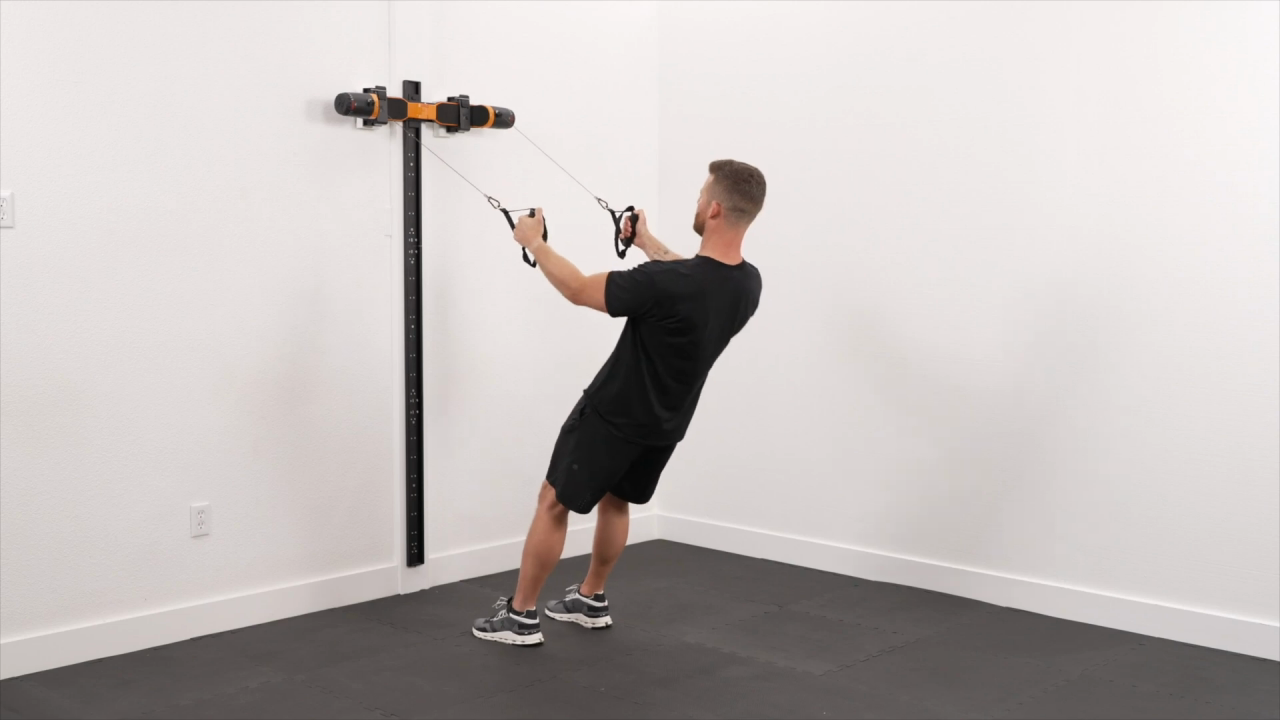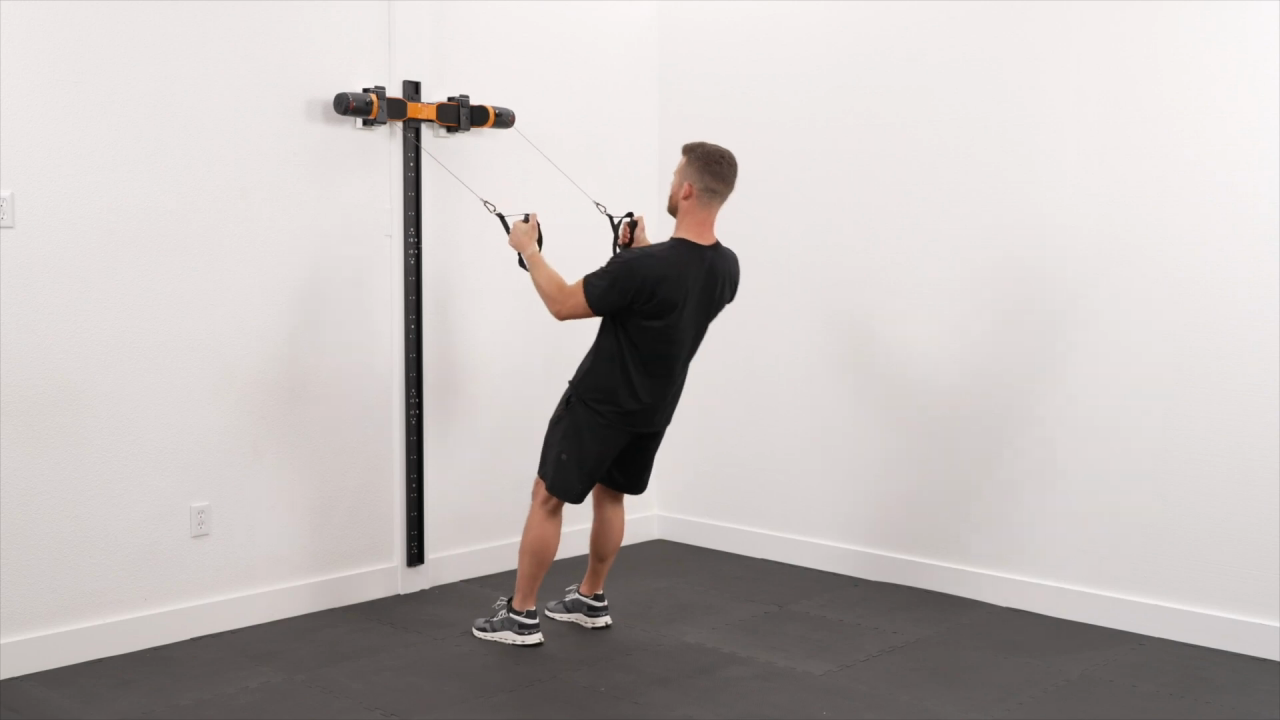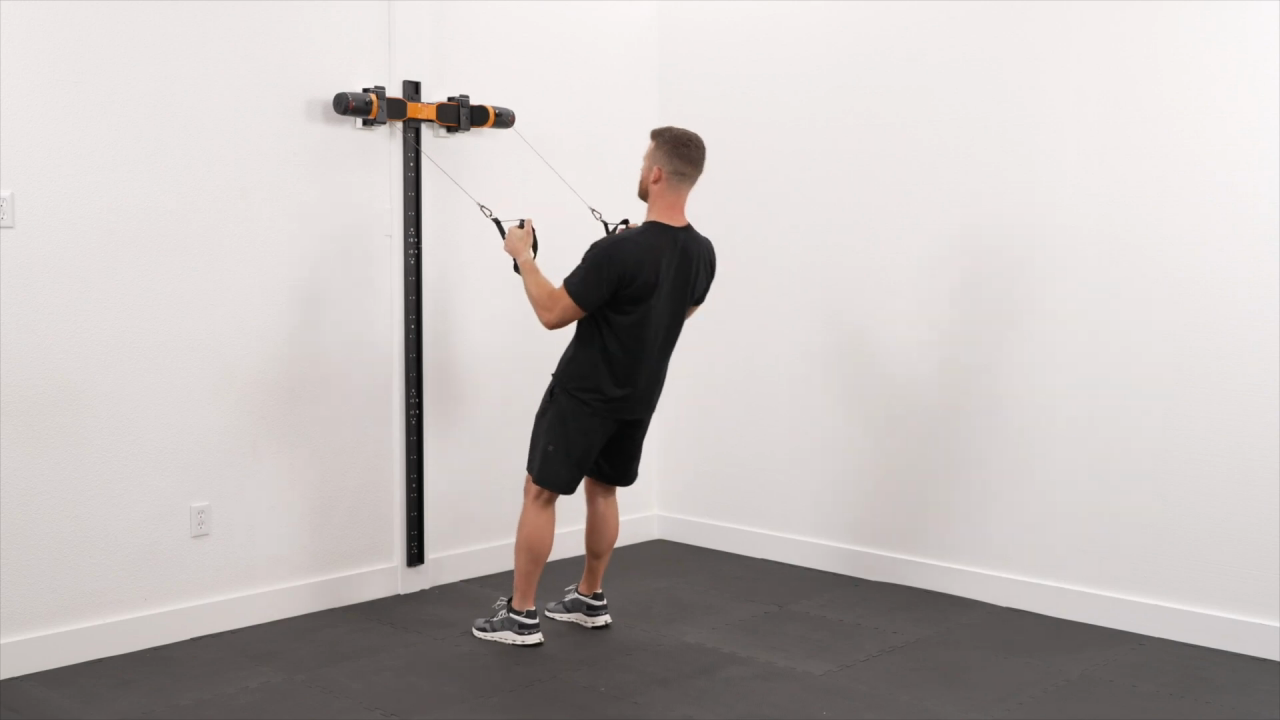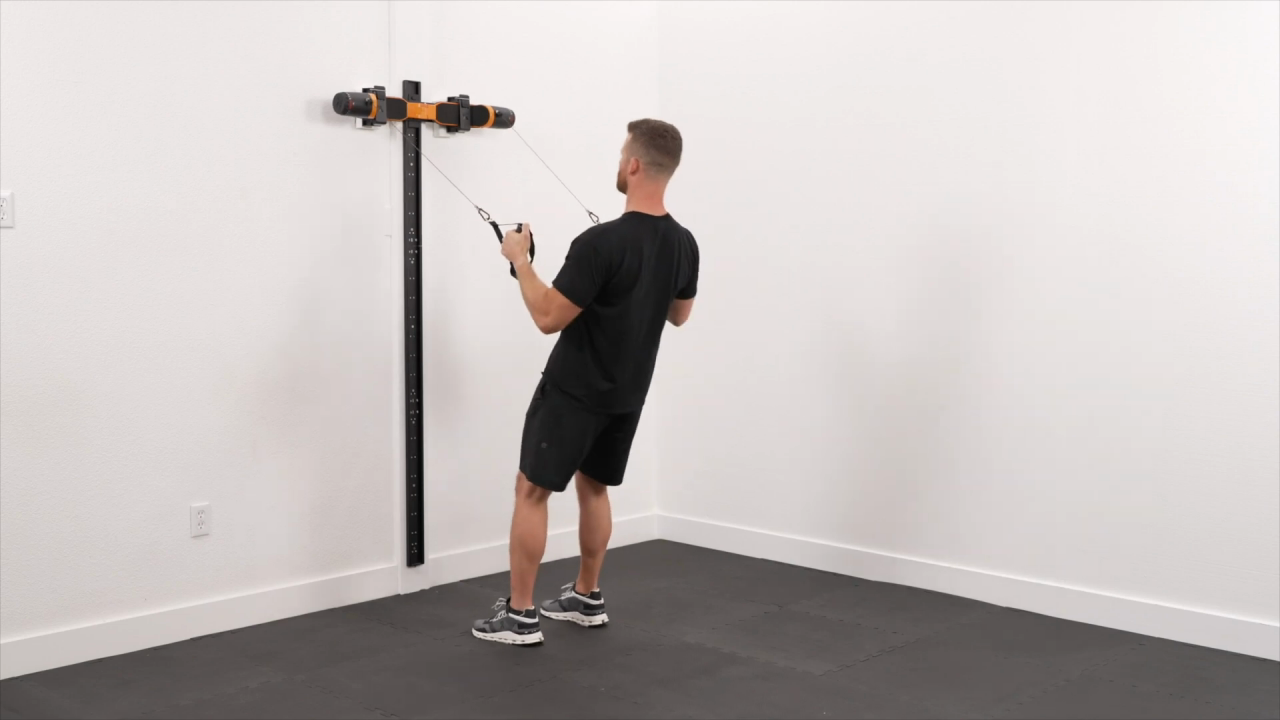
dt=0.2s
person 1, frame 1
left shoulder: (665, 284)
right shoulder: (748, 284)
left elbow: (579, 290)
left wrist: (533, 242)
right wrist: (647, 242)
left hip: (614, 413)
right hip: (666, 422)
left knee: (554, 502)
right knee: (614, 499)
left ankle: (520, 615)
right ankle: (590, 599)
person 1, frame 2
left shoulder: (642, 267)
right shoulder: (727, 268)
left elbow: (563, 304)
left wrist: (527, 249)
left hip: (599, 403)
right hip: (652, 409)
left knee: (547, 498)
right knee: (609, 494)
left ankle: (520, 614)
right ankle: (590, 599)
person 1, frame 3
left shoulder: (618, 251)
right shoulder: (702, 253)
left elbow: (552, 313)
left wrist: (522, 255)
left hip: (583, 394)
right hip: (637, 398)
left knee: (539, 493)
right knee: (601, 489)
left ankle: (519, 615)
right ankle: (589, 599)
person 1, frame 4
left shoulder: (602, 241)
right shoulder: (684, 244)
left elbow: (548, 317)
right elbow: (678, 314)
left wrist: (518, 258)
left hip: (573, 391)
right hip: (626, 393)
left knee: (531, 491)
right knee: (593, 488)
left ankle: (519, 614)
right ankle: (586, 597)
